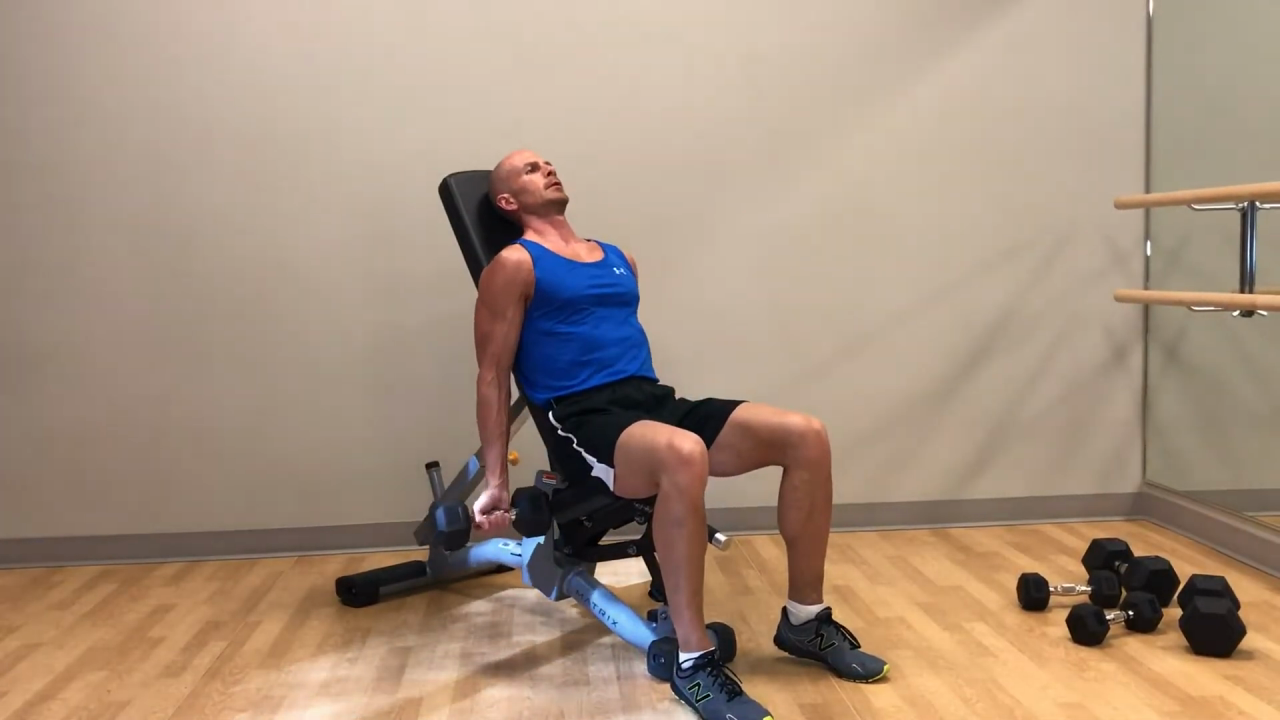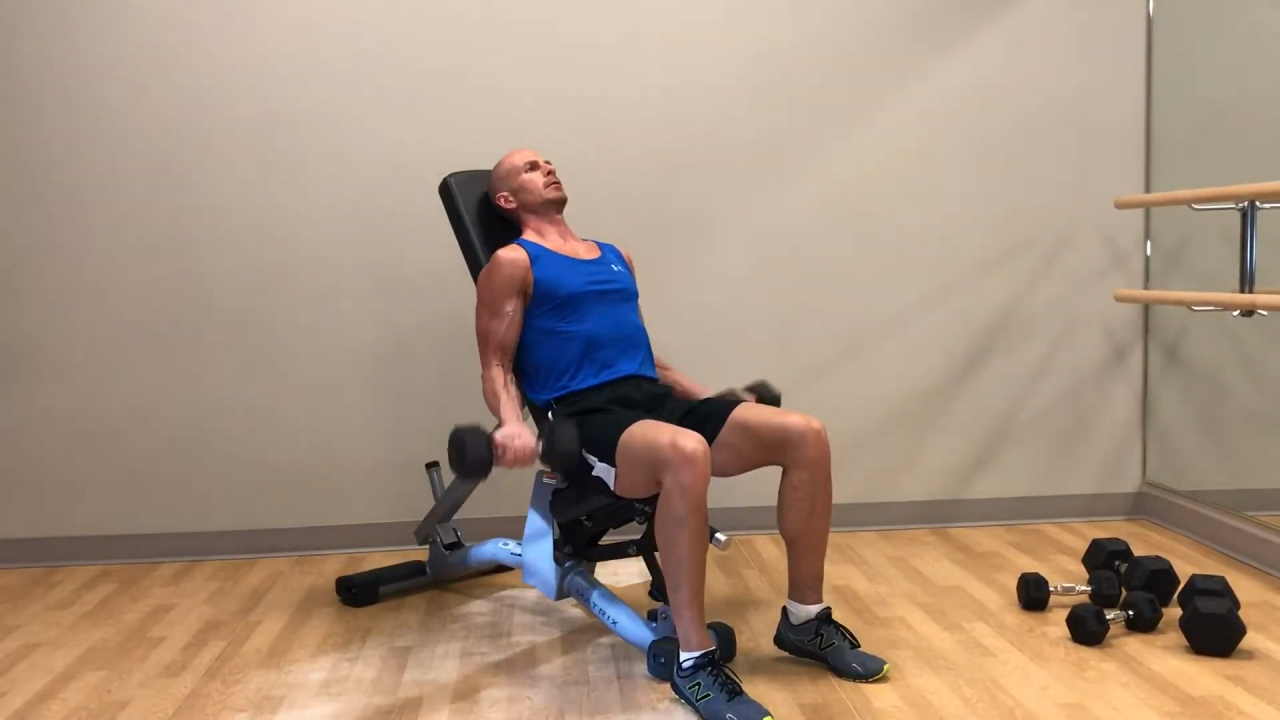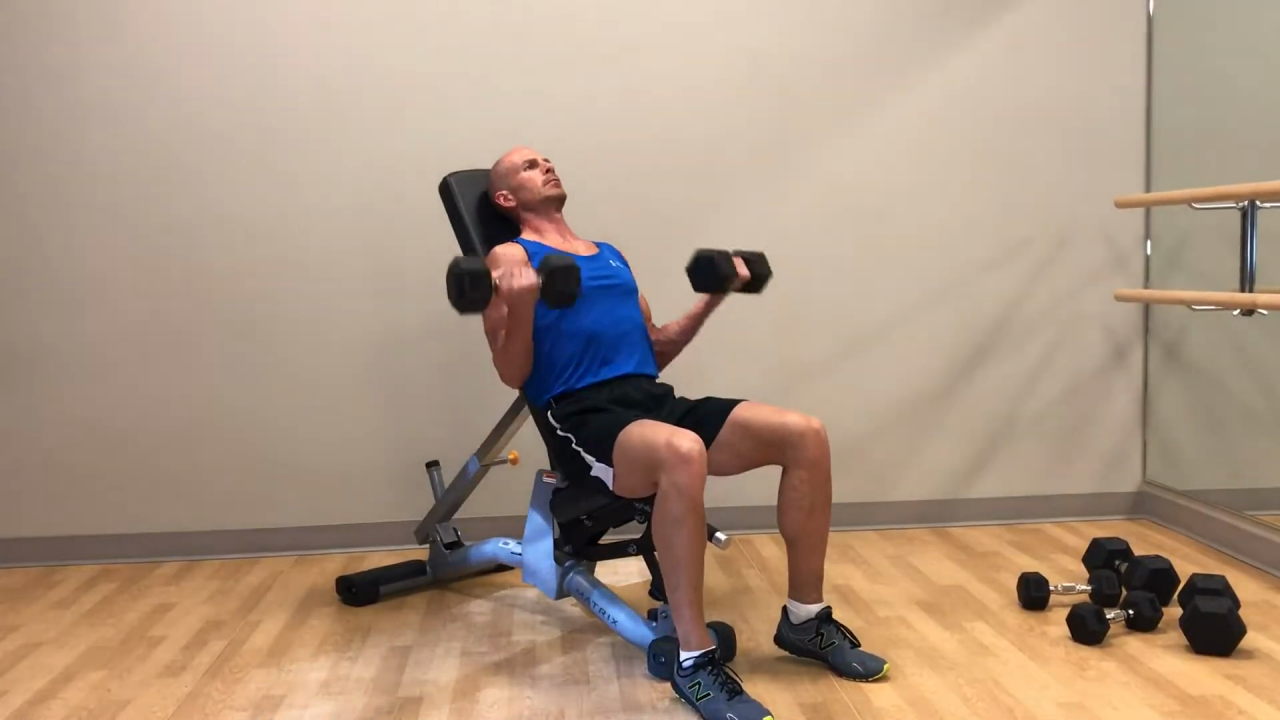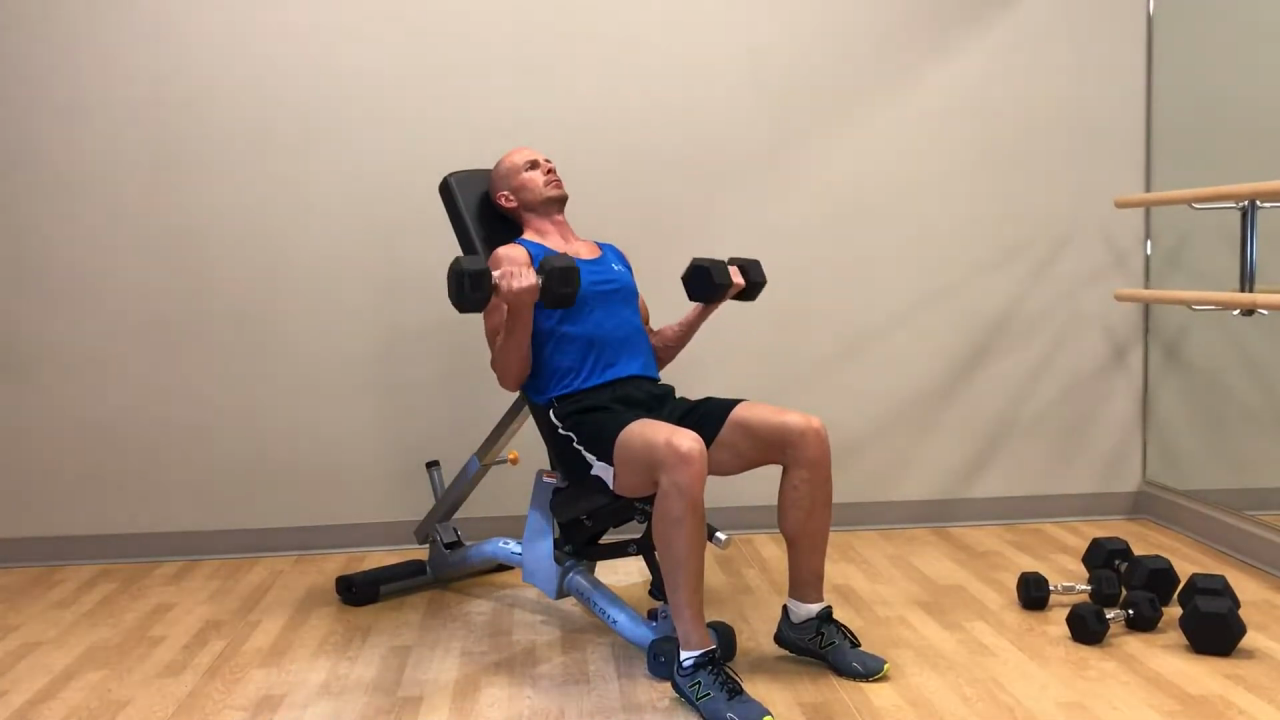
dt=0.4s
person 1, frame 1
left shoulder: (618, 258)
right shoulder: (515, 265)
right elbow: (493, 375)
right wrist: (495, 481)
left hip: (654, 400)
right hip: (585, 420)
left knee: (806, 436)
right knee: (683, 455)
left ankle: (805, 619)
right ankle: (693, 662)
person 1, frame 2
left shoulder: (615, 257)
right shoulder: (512, 263)
right elbow: (497, 364)
left wrist: (706, 395)
right wrist: (512, 425)
left hip: (652, 400)
right hip: (586, 419)
left knee: (805, 435)
right knee: (686, 454)
left ankle: (805, 619)
right ankle: (694, 661)
person 1, frame 3
left shoulder: (611, 255)
right shoulder: (511, 258)
right elbow: (513, 373)
left wrist: (710, 299)
right wrist: (514, 309)
left hip: (652, 399)
right hip: (584, 418)
left knee: (804, 435)
right knee: (680, 453)
left ankle: (805, 618)
right ankle: (694, 662)
person 1, frame 4
left shoulder: (613, 257)
right shoulder: (514, 259)
right elbow: (510, 378)
left wrist: (707, 304)
right wrist: (520, 306)
left hip: (653, 399)
right hip: (585, 418)
left knee: (805, 434)
right knee: (681, 452)
left ankle: (805, 617)
right ankle: (695, 660)
